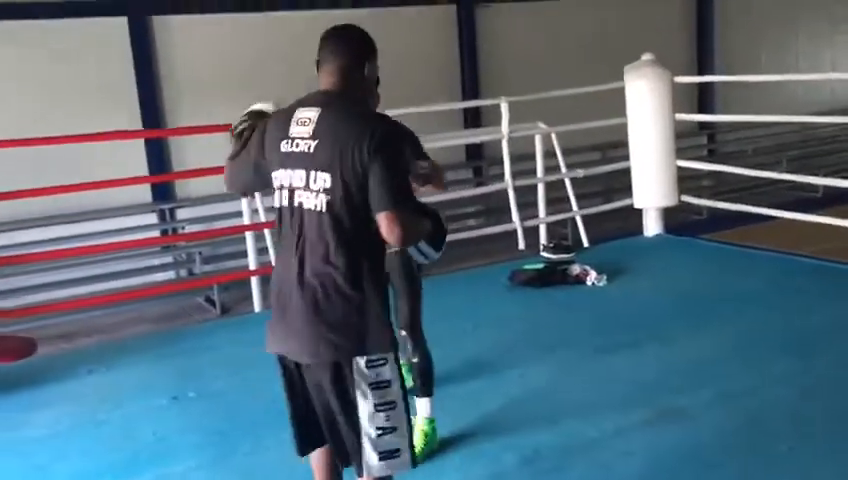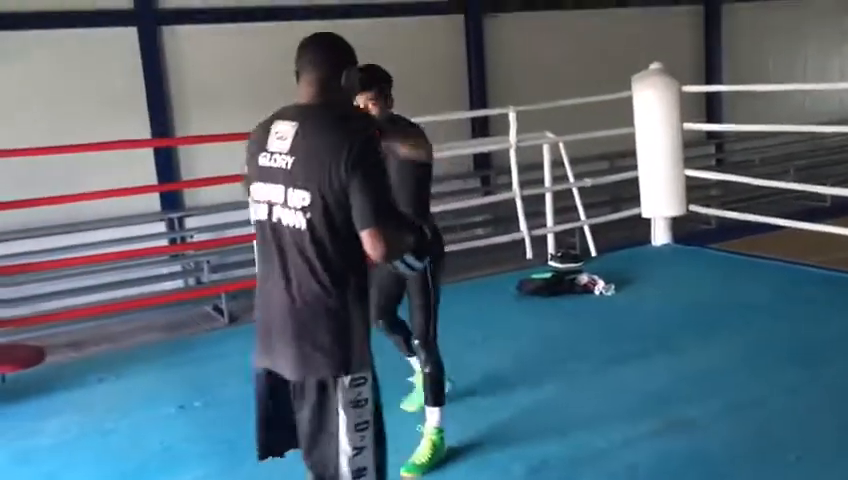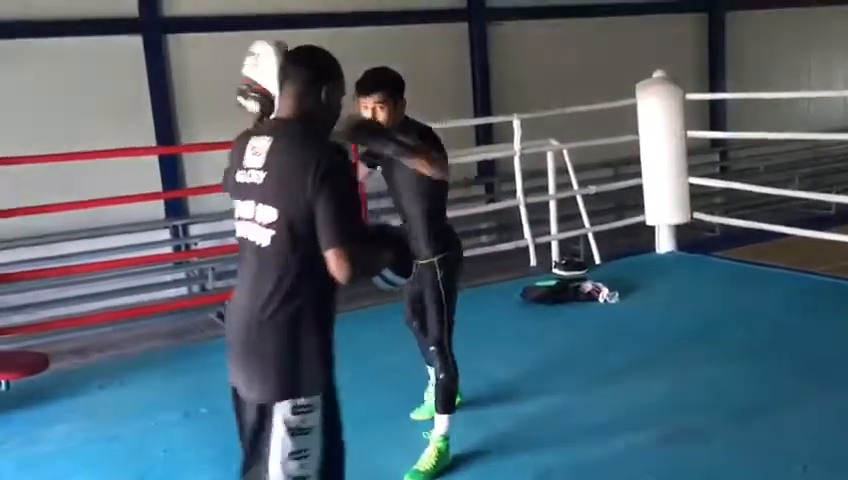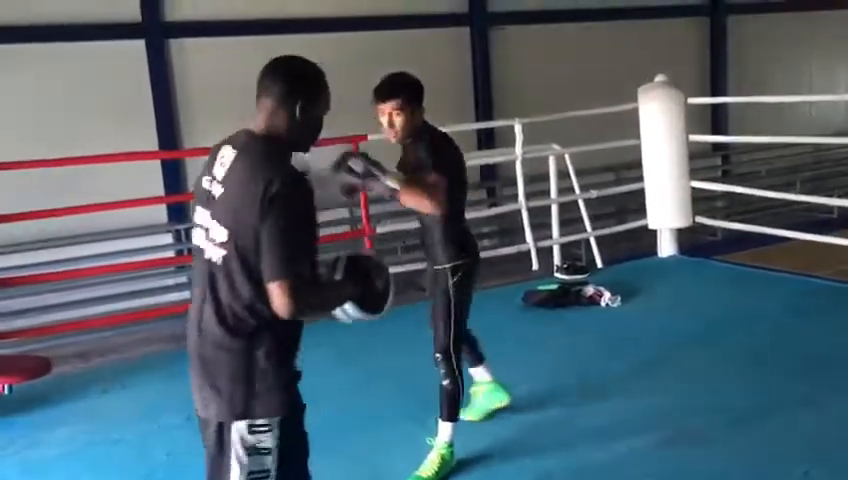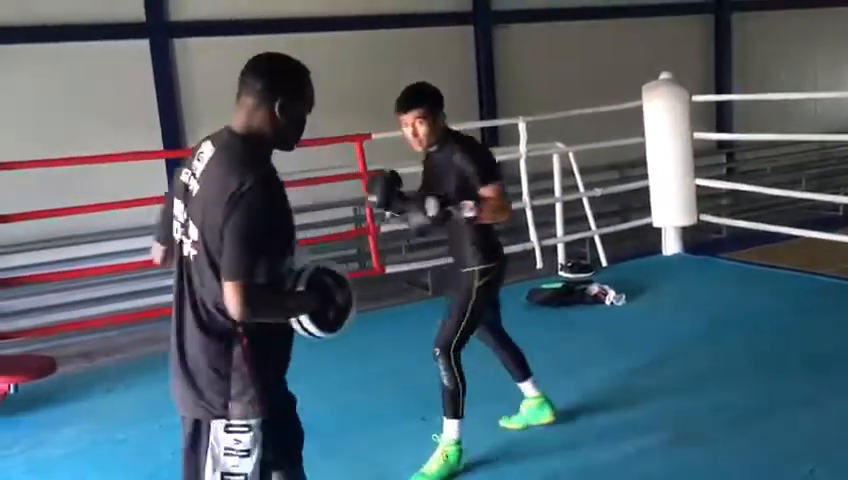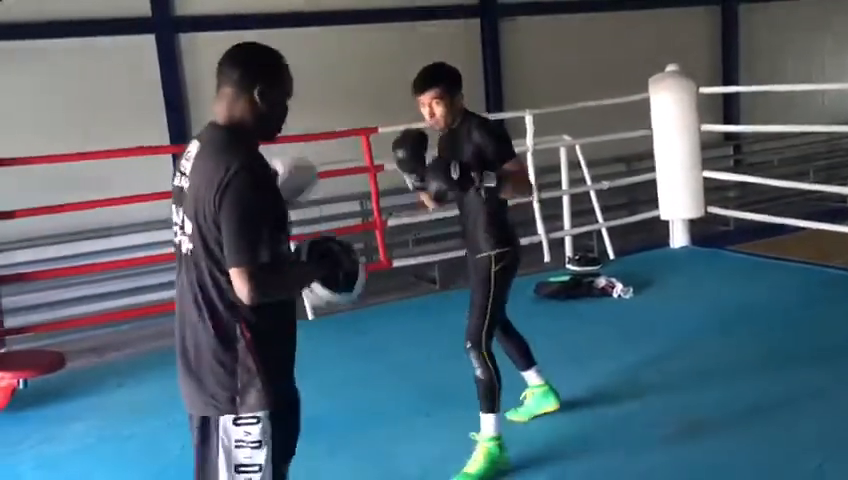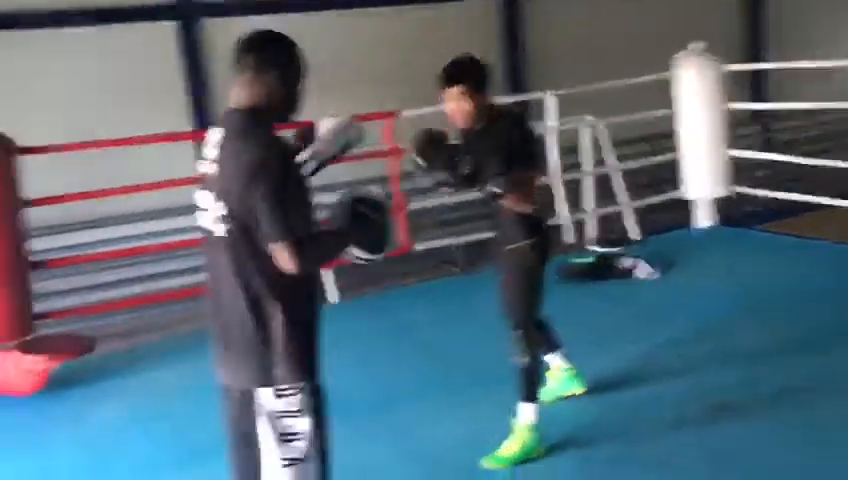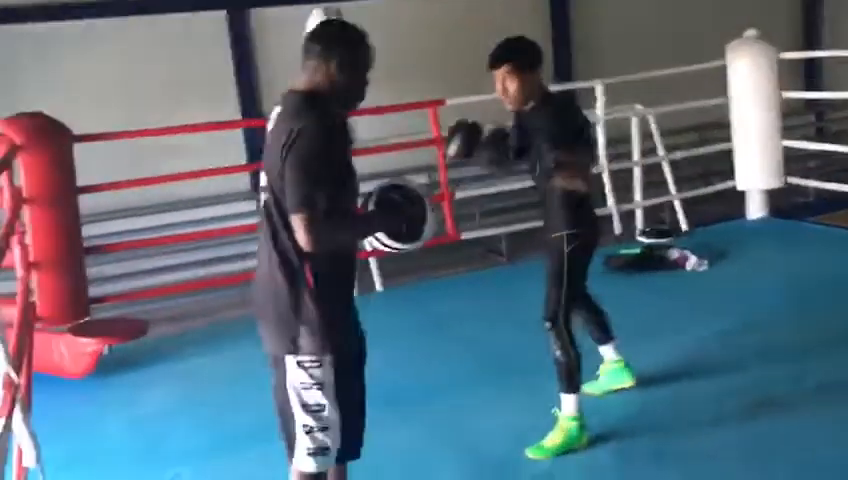
dt=0.2s
person 1, frame 1
left shoulder: (276, 126)
right shoulder: (370, 130)
left elbow: (235, 181)
right elbow: (395, 233)
left wrist: (244, 139)
right wrist: (426, 224)
left hip: (291, 319)
right hip: (350, 321)
left knee: (323, 436)
person 1, frame 2
left shoulder: (260, 138)
right shoulder: (352, 142)
right elbow: (378, 247)
right wrist: (413, 239)
left hip: (274, 330)
right hip: (330, 335)
person 1, frame 3
left shoulder: (245, 147)
right shoulder: (324, 158)
right elbow: (344, 268)
left wrist: (262, 113)
right wrist: (384, 250)
left hip: (250, 337)
right hip: (290, 352)
person 1, frame 4
left shoulder: (222, 156)
right shoulder: (281, 184)
right elbow: (288, 302)
right wrist: (349, 287)
left hip: (215, 354)
right hip: (250, 373)
person 1, frame 5
left shoulder: (204, 154)
right shoulder: (255, 185)
left elbow: (161, 250)
right elbow: (242, 303)
right wrist: (312, 301)
left hip: (203, 358)
right hip: (232, 375)
person 1, frame 6
left shoulder: (199, 151)
right shoulder: (241, 171)
right elbow: (250, 285)
right wrist: (315, 269)
left hip: (208, 353)
right hip: (236, 367)
person 1, frame 7
left shoulder: (220, 139)
right shoulder: (264, 152)
right elbow: (293, 257)
right wrist: (349, 234)
left hip: (240, 330)
right hip: (270, 340)
person 1, frame 8
left shoulder: (306, 116)
right shoulder: (310, 129)
right elbow: (311, 233)
right wrist: (382, 220)
left hip: (321, 301)
right hip: (305, 310)
left knee: (340, 424)
person 2, frame 1
left shoulder: (397, 137)
left elbow: (436, 180)
left hip: (398, 245)
left knee: (410, 331)
left ankle: (425, 425)
right ankle: (404, 372)
person 2, frame 2
left shoulder: (406, 132)
left elbow: (420, 150)
left wrist: (376, 131)
left knee: (423, 337)
right knee: (381, 315)
left ankle: (433, 435)
right ankle: (426, 379)
person 2, frame 3
left shoulder: (417, 136)
right shoulder: (379, 137)
left elbow: (441, 169)
left wrist: (392, 144)
left hip: (439, 254)
right hip: (418, 251)
left knee: (438, 342)
right knee: (415, 321)
left ankle: (439, 443)
right ankle: (439, 392)
person 2, frame 4
left shoulder: (435, 147)
right shoulder: (413, 146)
left elbow: (433, 204)
right elbow: (404, 191)
left wrist: (377, 173)
right wrist: (369, 174)
left hip: (454, 261)
right hip: (441, 258)
left knee: (444, 350)
right knee: (448, 327)
right ankle: (488, 386)
person 2, frame 5
left shoulder: (467, 152)
right shoulder: (433, 159)
left elbow: (502, 208)
right elbow: (427, 211)
left wrist: (453, 208)
right wrist: (400, 202)
left hip: (482, 265)
right hip: (467, 263)
left knee: (446, 349)
right knee: (492, 331)
right ankle: (535, 403)
person 2, frame 6
left shoulder: (486, 131)
right shoulder: (447, 140)
left elbow: (523, 184)
right elbow: (433, 201)
left wrist: (474, 179)
right wrist: (415, 171)
left hip: (497, 250)
right hip: (478, 249)
left knee: (476, 340)
right knee: (497, 322)
left ankle: (491, 446)
right ankle: (541, 392)
person 2, frame 7
left shoulder: (514, 132)
right shoulder: (468, 133)
left elbow: (529, 201)
right elbow: (456, 183)
left wrist: (484, 182)
right wrist: (435, 163)
left hip: (527, 241)
right hip: (507, 241)
left knee: (519, 327)
right knee: (521, 313)
left ankle: (526, 433)
right ankle: (564, 374)
person 2, frame 8
left shoulder: (562, 114)
right shoulder: (526, 116)
left elbow: (579, 178)
right elbow: (524, 152)
left wrist: (529, 159)
left hip: (572, 229)
right hip: (557, 227)
left knee: (555, 320)
right knee: (577, 298)
left ankle: (572, 423)
right ankle: (615, 367)
